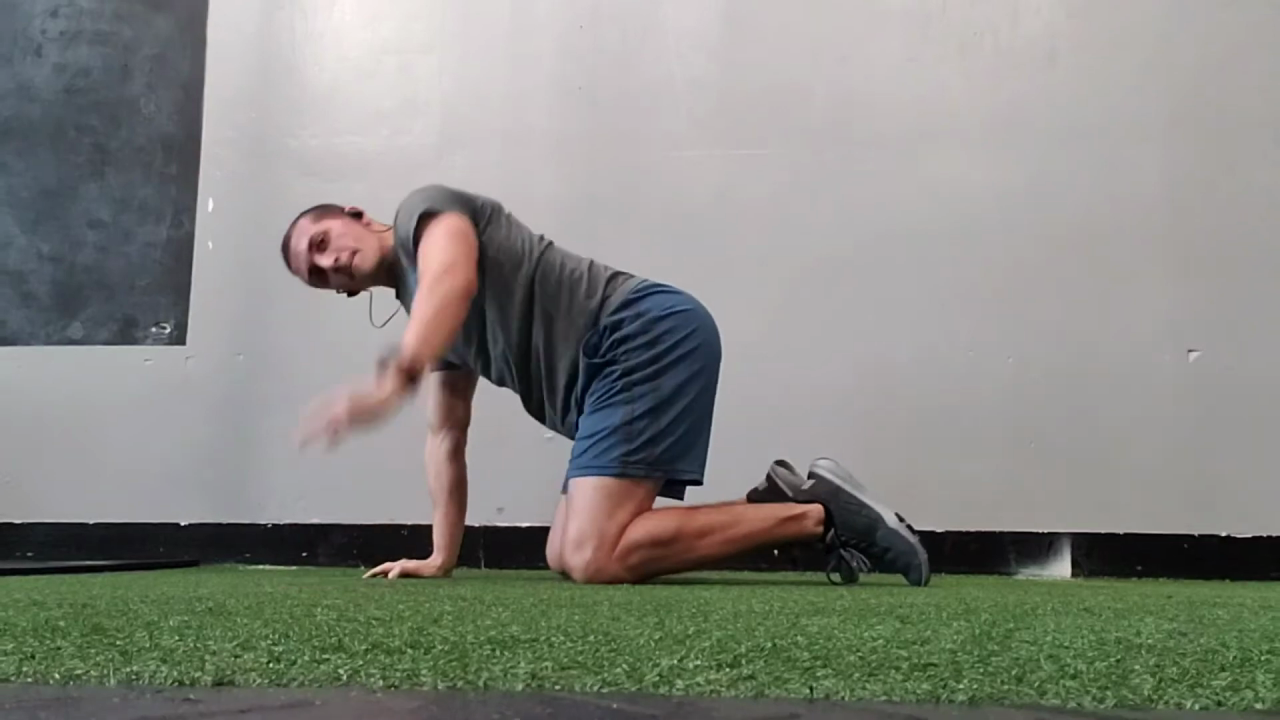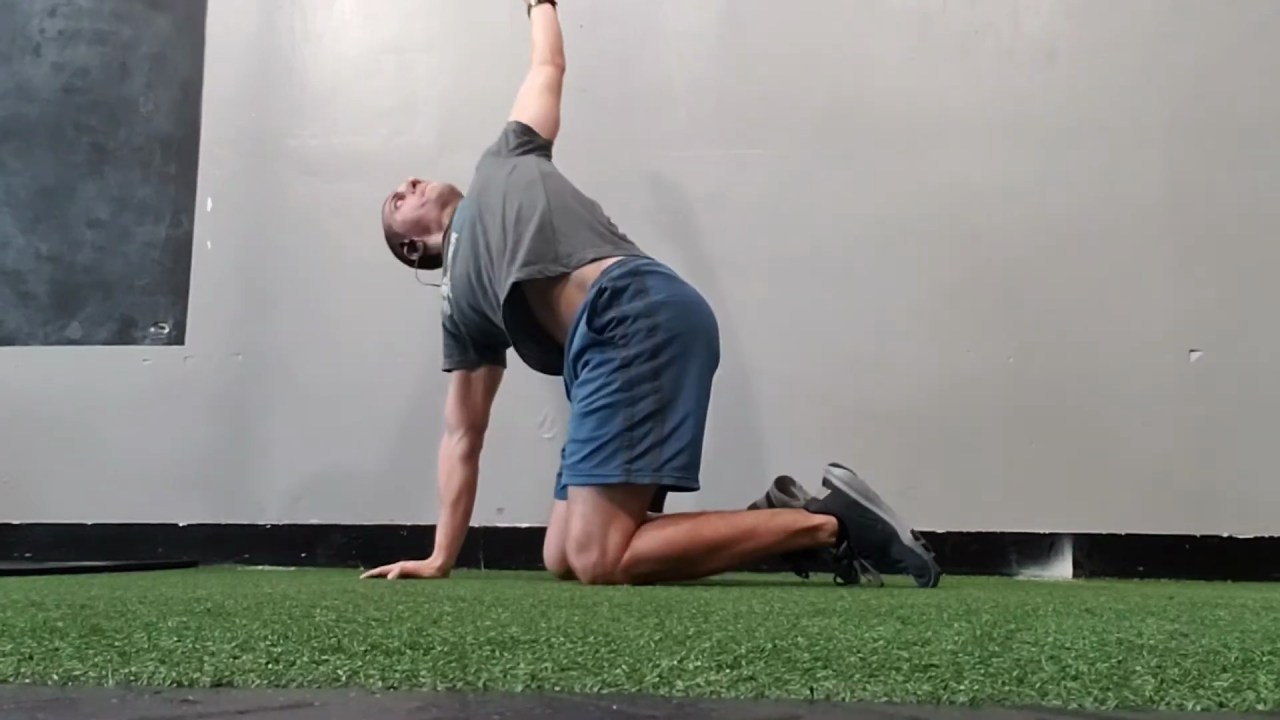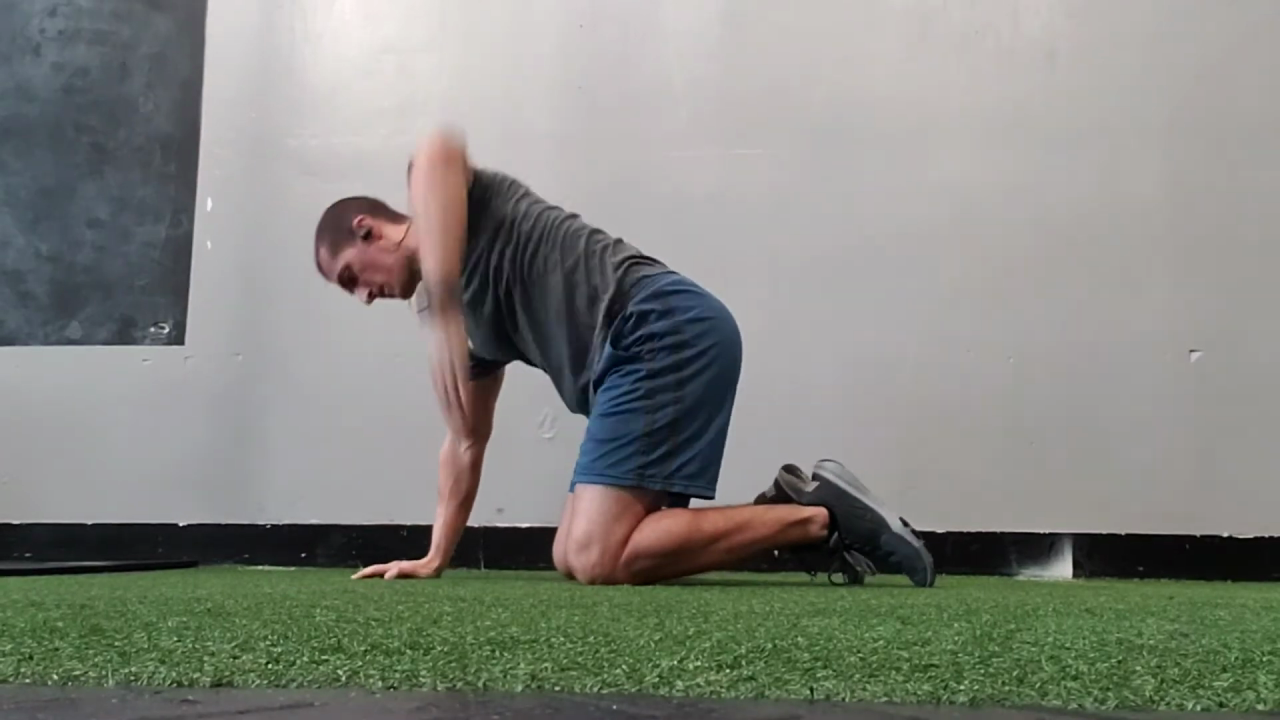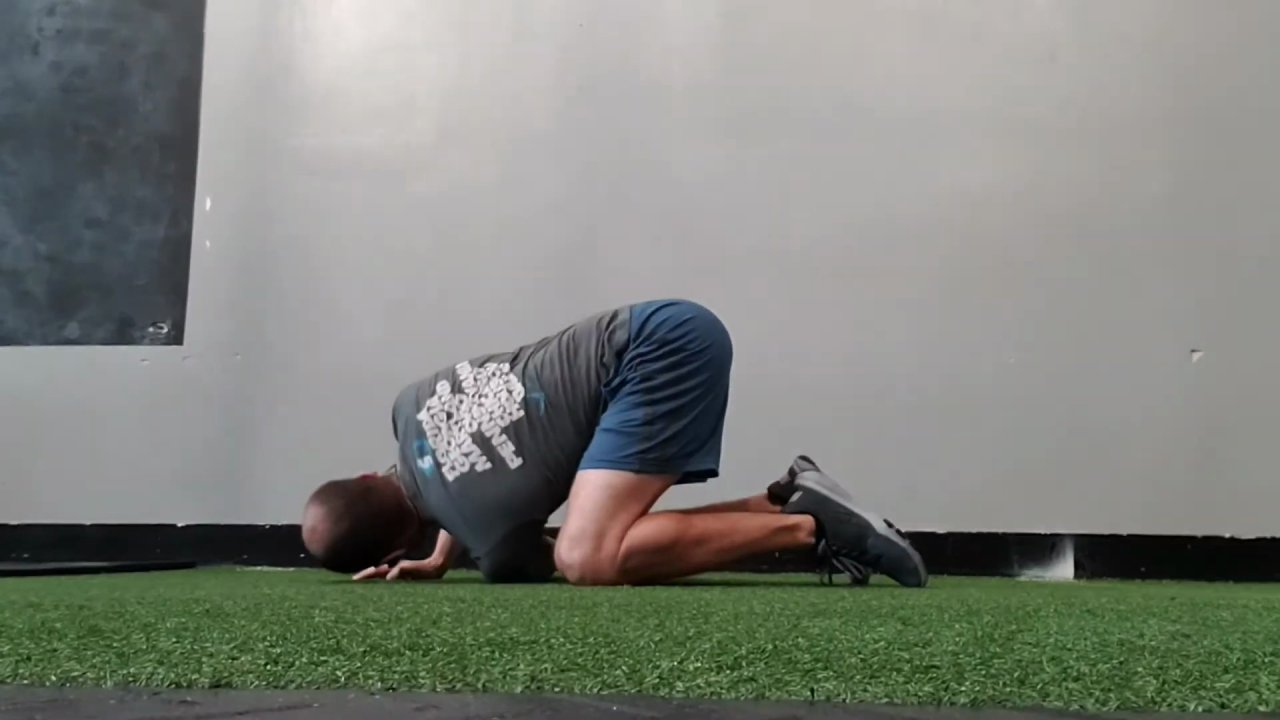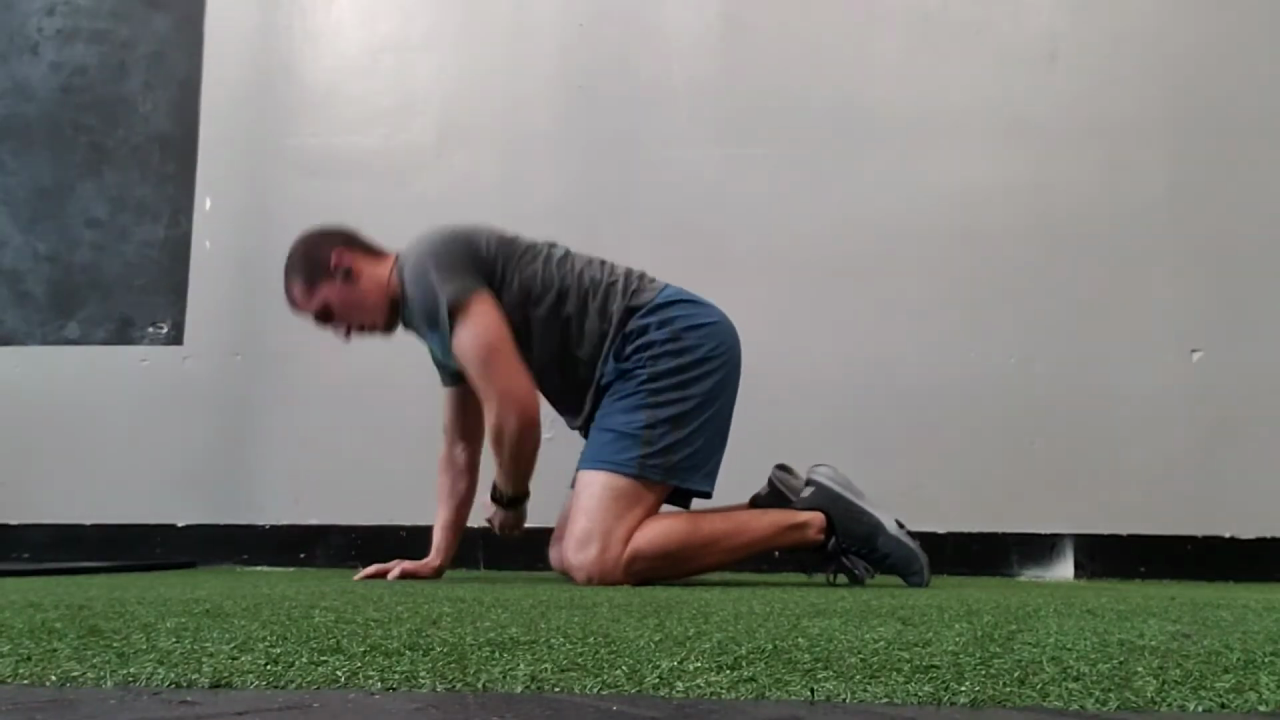
dt=1s
person 1, frame 1
left shoulder: (421, 213)
right shoulder: (417, 308)
left elbow: (454, 280)
right elbow: (445, 436)
left wrist: (394, 376)
right wrist: (440, 556)
left hip: (648, 334)
right hip: (624, 362)
left knee: (592, 558)
right knee: (566, 554)
left ankle: (814, 512)
right ankle: (772, 503)
person 1, frame 2
left shoulder: (504, 163)
right shoulder: (459, 302)
left elbow: (548, 67)
right elbow: (461, 435)
right wrist: (440, 557)
left hip: (638, 317)
right hip: (603, 346)
left knee: (601, 563)
right knee: (565, 558)
left ankle: (828, 523)
right ankle: (778, 521)
person 1, frame 3
left shoulder: (436, 193)
right shoulder: (473, 318)
left elbow: (440, 149)
right elbow: (462, 441)
left wrist: (442, 320)
right wrist: (434, 557)
left hip: (666, 331)
right hip: (642, 352)
left knee: (598, 561)
right knee: (571, 556)
left ankle: (819, 519)
right ankle: (792, 503)
person 1, frame 4
left shoulder: (494, 535)
right shoulder: (411, 409)
left elbow: (554, 563)
right wrist: (439, 560)
left hip: (665, 349)
right hip: (665, 333)
left knee: (589, 559)
right knee: (606, 537)
left ankle: (808, 526)
right ankle: (784, 500)
person 1, frame 5
left shoulder: (435, 262)
right shoulder: (431, 317)
left elbow: (516, 409)
right elbow: (462, 439)
left wrist: (509, 503)
right wrist: (436, 557)
left hip: (672, 343)
right hip: (658, 360)
left knee: (590, 560)
right knee: (571, 555)
left ankle: (816, 521)
right ankle: (770, 511)
